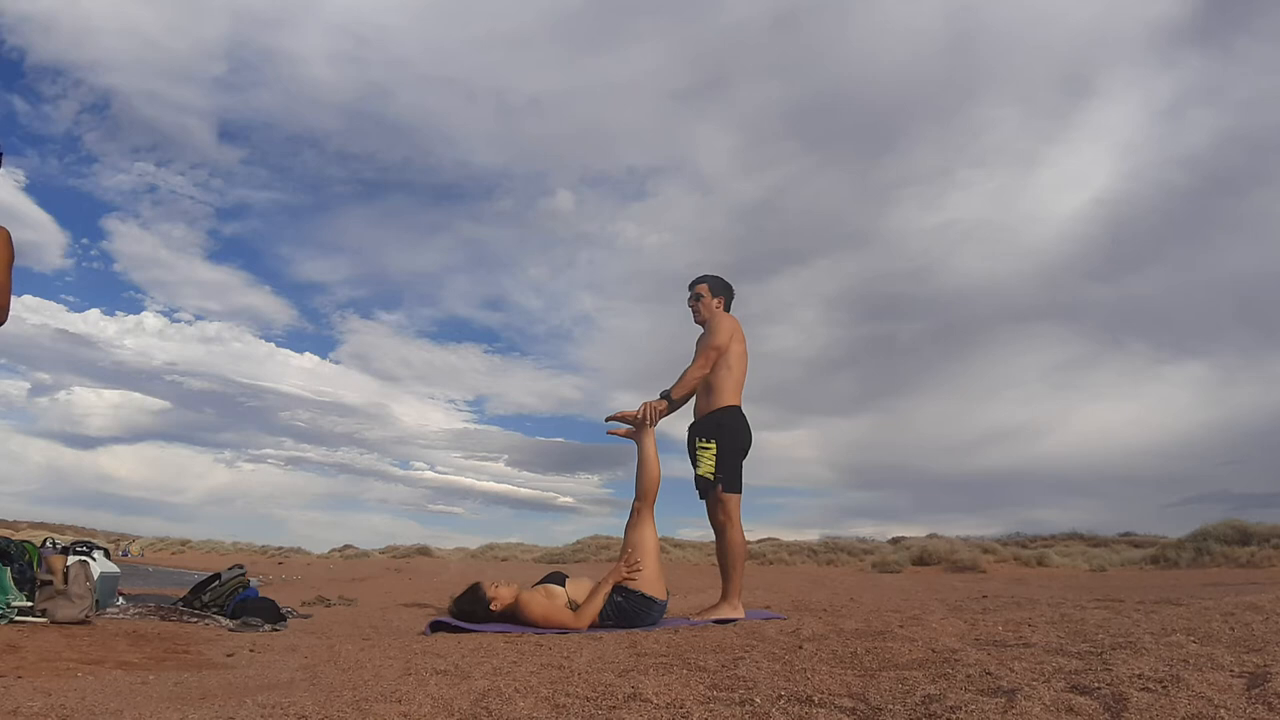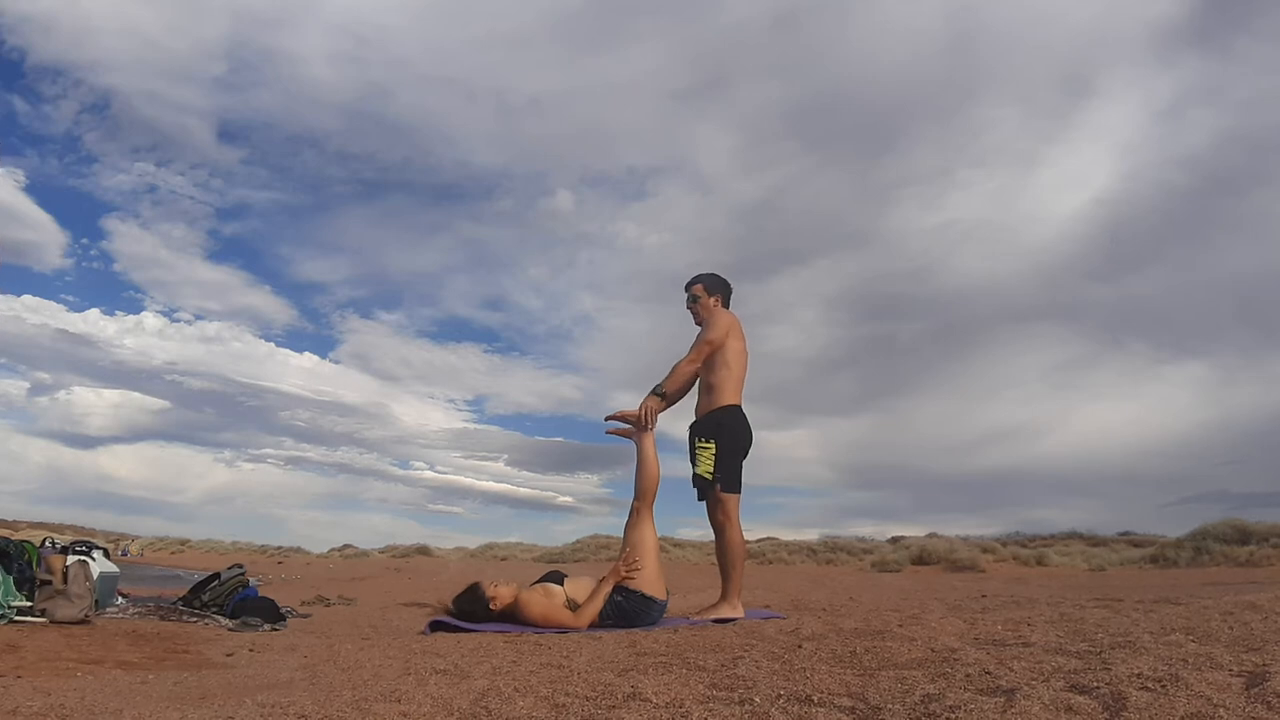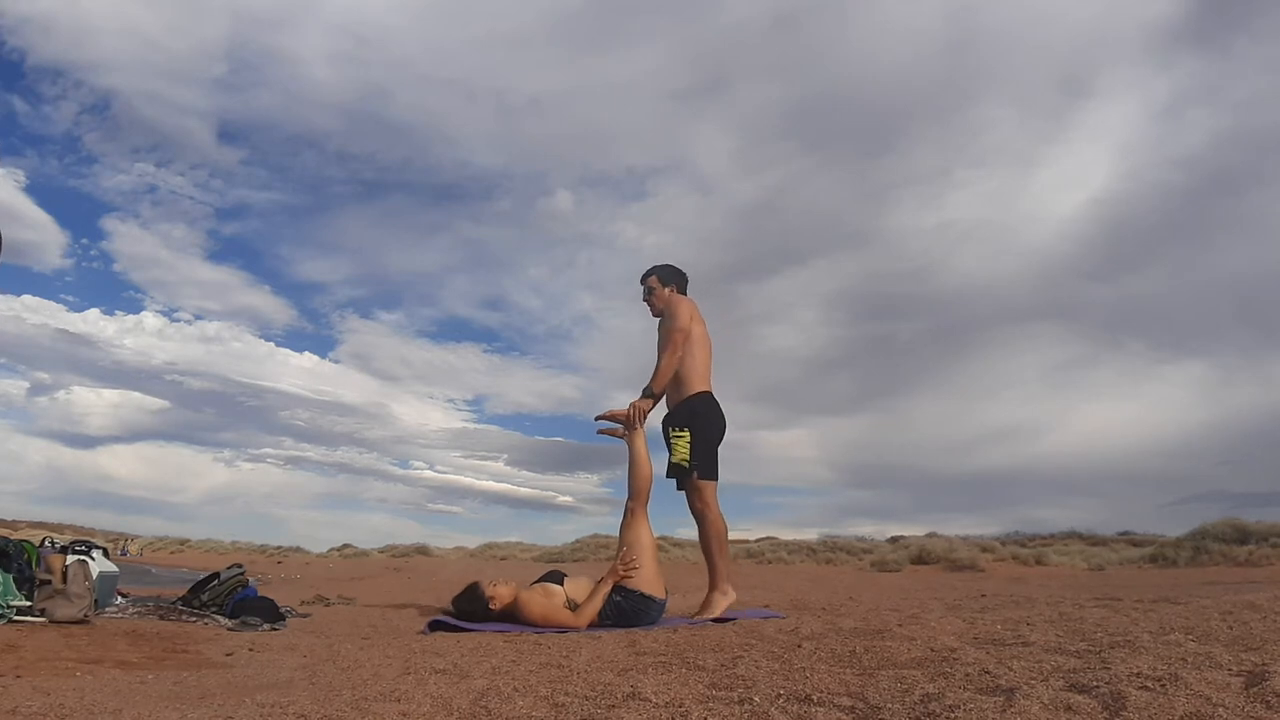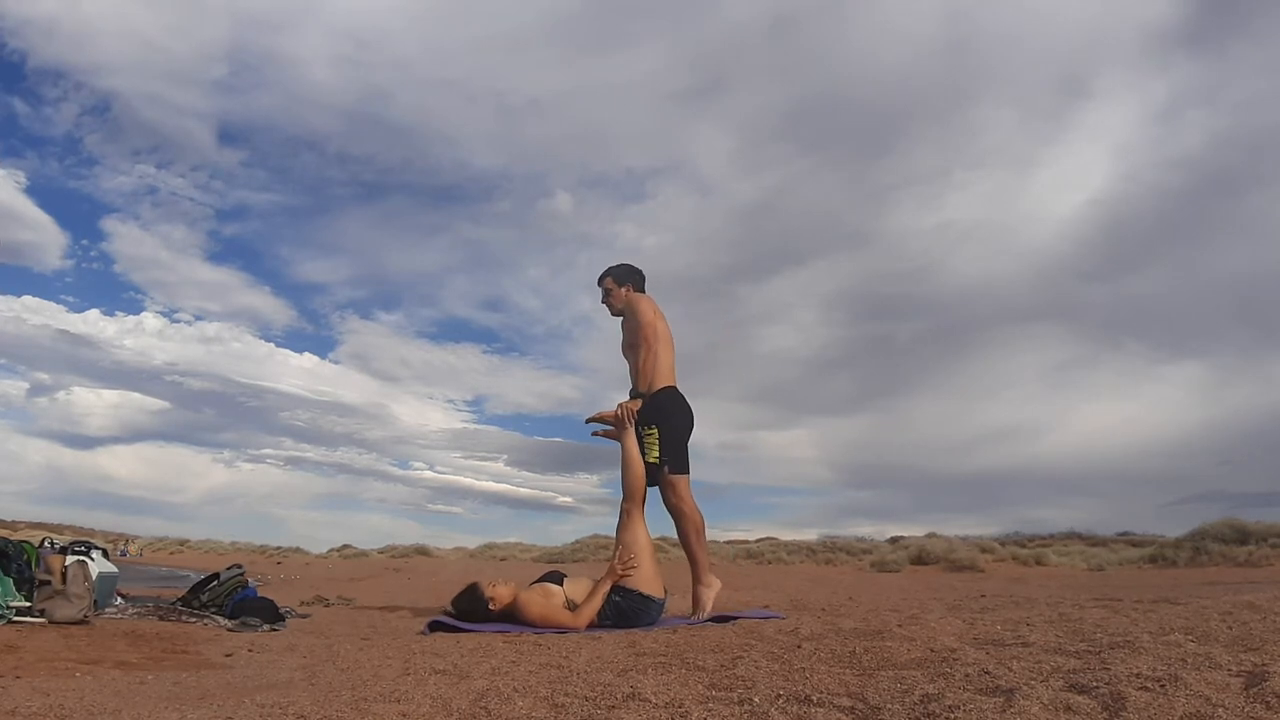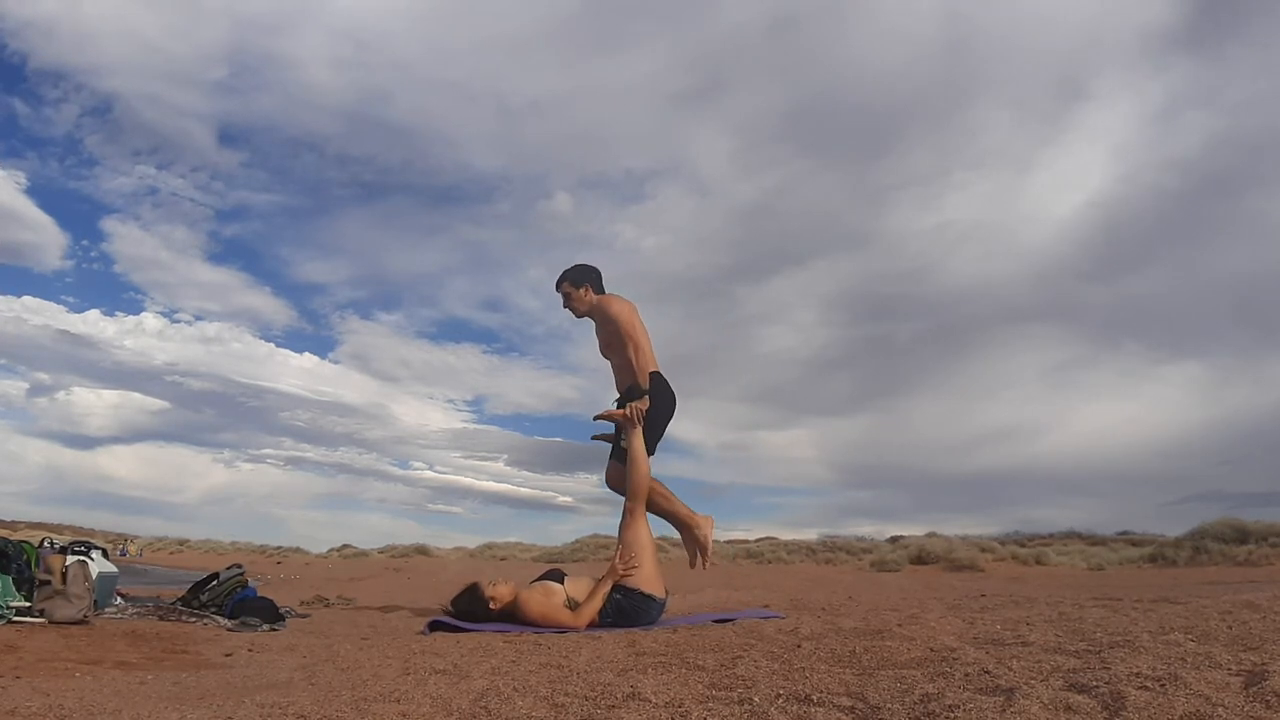
dt=1s
person 1, frame 1
left shoulder: (724, 323)
right shoulder: (710, 338)
left elbow: (700, 368)
right elbow: (694, 390)
left wrist: (664, 398)
right wrist: (657, 412)
left hip: (722, 426)
right hip: (713, 428)
left knee: (726, 516)
right knee: (721, 518)
left ankle: (731, 602)
right ankle: (729, 601)
person 1, frame 2
left shoulder: (723, 319)
right shoulder: (712, 335)
left elbow: (691, 363)
right elbow: (687, 382)
left wrist: (655, 395)
right wrist: (652, 410)
left hip: (723, 425)
right hip: (714, 428)
left knee: (725, 516)
right knee: (720, 518)
left ankle: (731, 601)
right ankle: (728, 600)
person 1, frame 3
left shoulder: (681, 306)
right shoulder: (673, 324)
left elbow: (672, 355)
right elbow: (668, 373)
left wrist: (647, 397)
right wrist: (639, 411)
left hip: (696, 412)
right hip: (689, 416)
left knee: (703, 501)
right knee: (700, 504)
left ankle: (721, 587)
right ankle: (718, 588)
person 1, frame 4
left shoulder: (639, 304)
right shoulder: (636, 322)
left elbow: (648, 348)
left wrist: (635, 398)
right wrist: (628, 415)
left hip: (663, 408)
right hip: (657, 412)
left knee: (677, 496)
right knee: (675, 498)
left ankle: (704, 578)
right ankle: (701, 578)
person 1, frame 5
left shoulder: (609, 305)
right shoulder: (604, 322)
left elbow: (635, 346)
left wrist: (641, 395)
right wrist: (621, 430)
left hip: (648, 396)
right hip: (641, 398)
left knee: (624, 476)
right knee: (618, 476)
left ankle: (694, 522)
right ankle: (689, 526)
person 2, frame 1
left shoulder: (527, 601)
right shoulder: (525, 603)
right elbow: (578, 621)
right wrist: (610, 579)
left hip: (633, 603)
right hip: (637, 604)
right knee: (641, 508)
left ankle: (642, 438)
right ankle: (645, 433)
person 2, frame 2
left shoulder: (525, 600)
right shoulder: (525, 603)
right elbow: (578, 621)
right wrist: (610, 579)
left hip: (633, 602)
right hip: (637, 602)
right knee: (641, 508)
left ankle: (642, 438)
right ankle: (644, 434)
person 2, frame 3
left shoulder: (525, 599)
right shoulder: (523, 603)
right elbow: (578, 620)
right wrist: (609, 579)
left hip: (632, 601)
right hip: (636, 602)
right knee: (635, 508)
left ankle: (633, 437)
right ankle: (635, 432)
person 2, frame 4
left shoulder: (525, 600)
right shoulder: (523, 603)
right elbow: (577, 621)
right wrist: (608, 579)
left hip: (630, 602)
right hip: (635, 603)
right knee: (630, 508)
left ankle: (626, 436)
right ankle: (626, 431)
person 2, frame 5
left shoulder: (523, 600)
right shoulder: (524, 602)
right elbow: (577, 620)
right wrist: (609, 578)
left hip: (630, 601)
right hip: (637, 602)
right knee: (634, 508)
left ankle: (630, 434)
right ankle: (633, 428)
